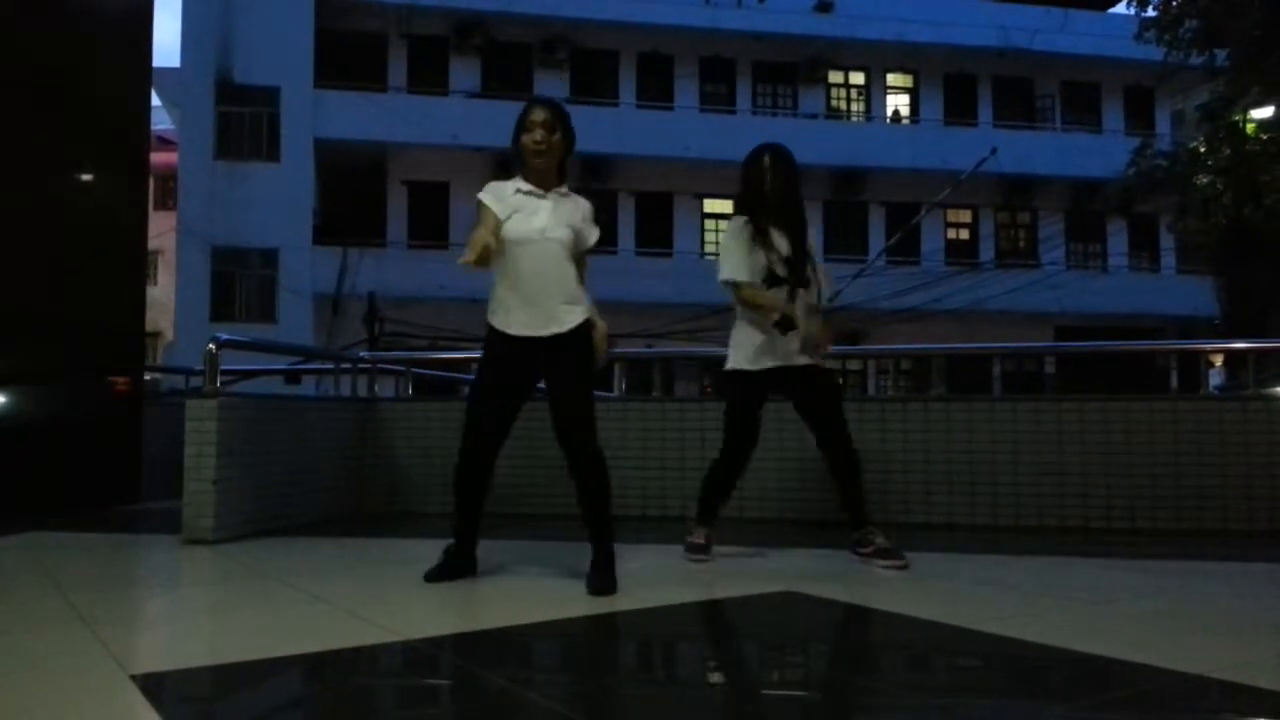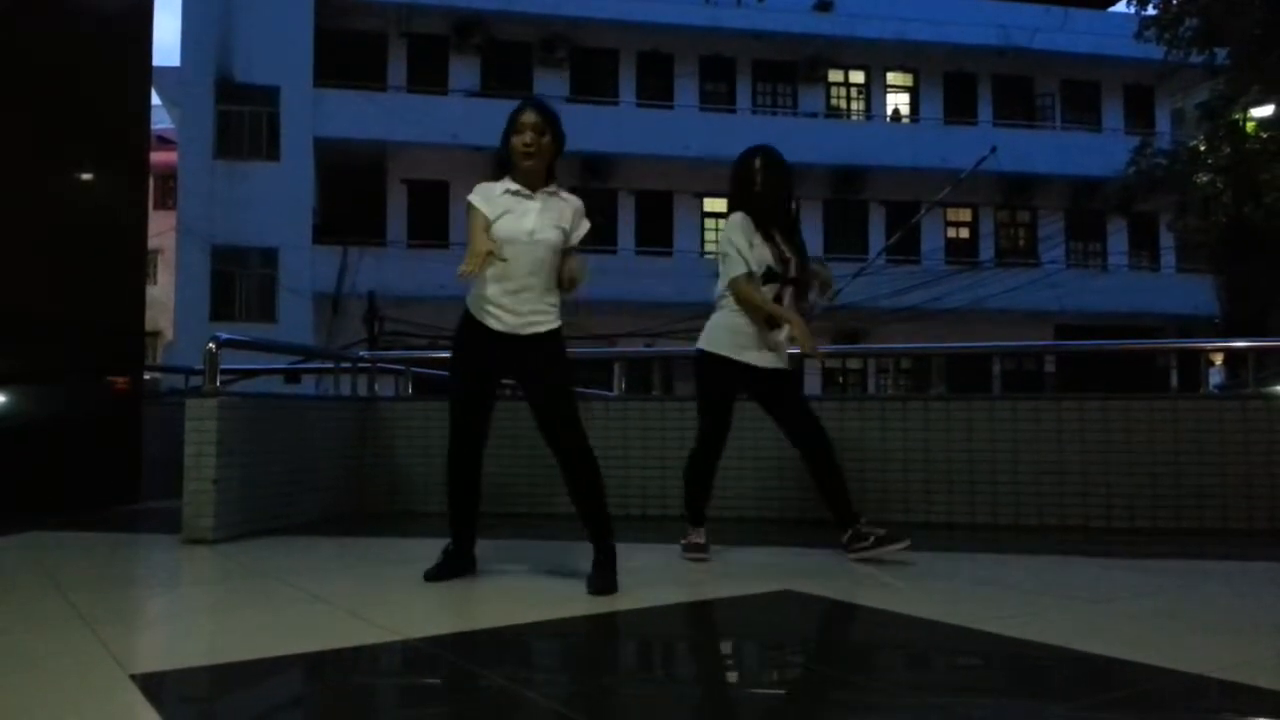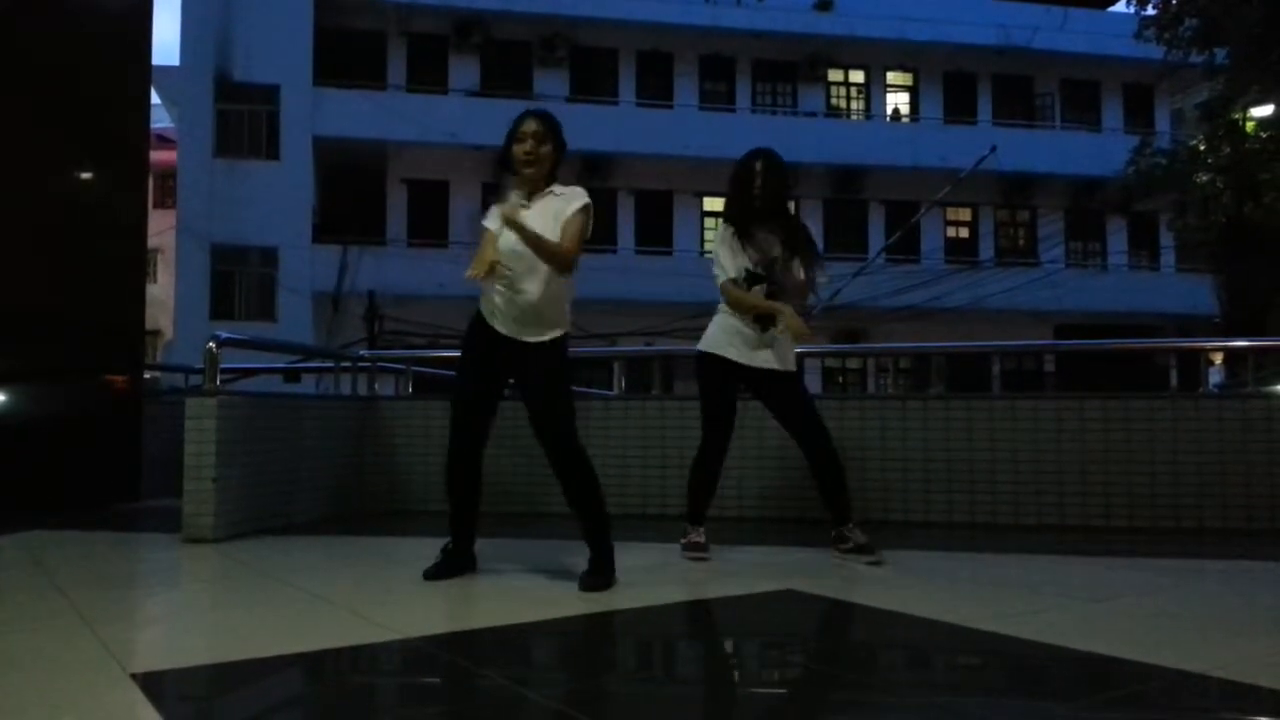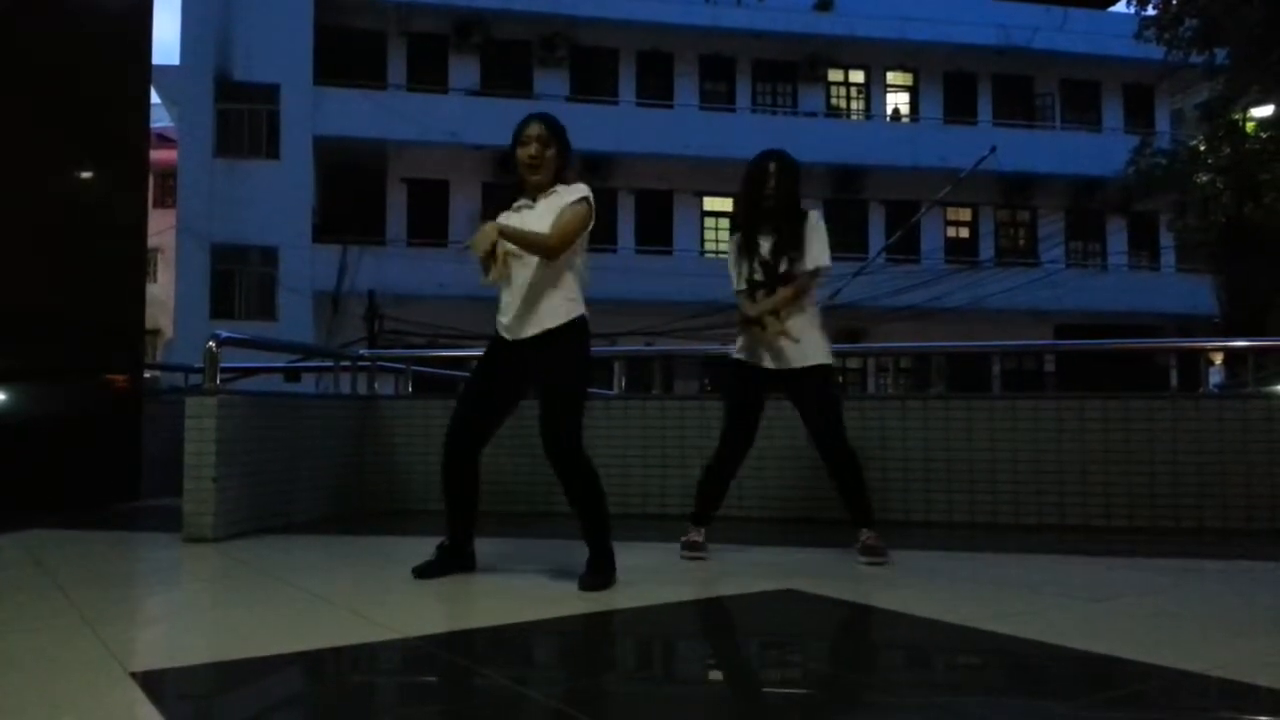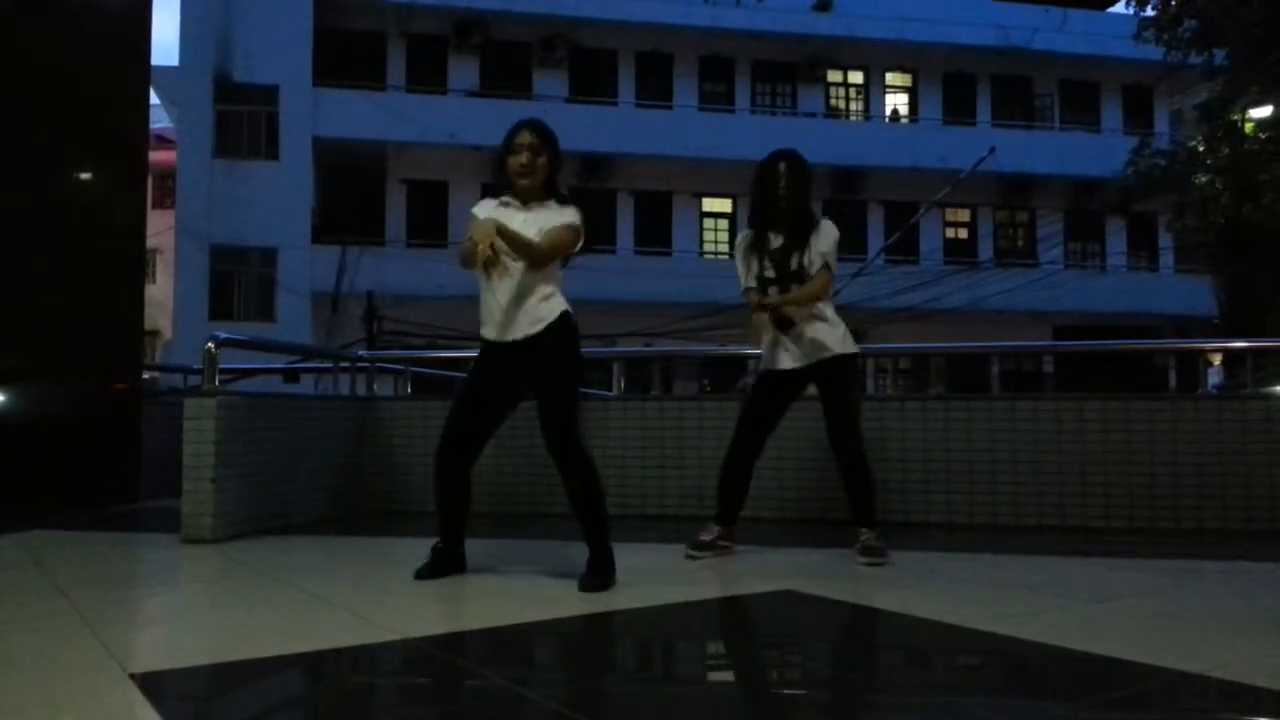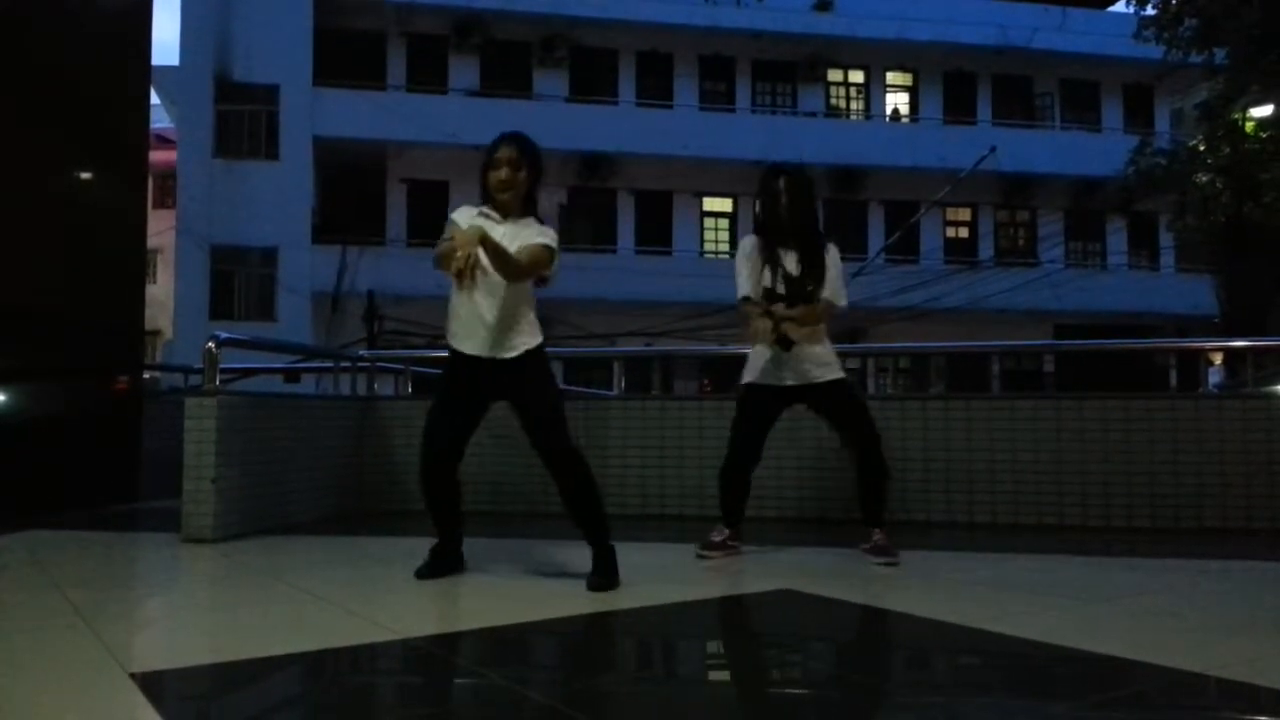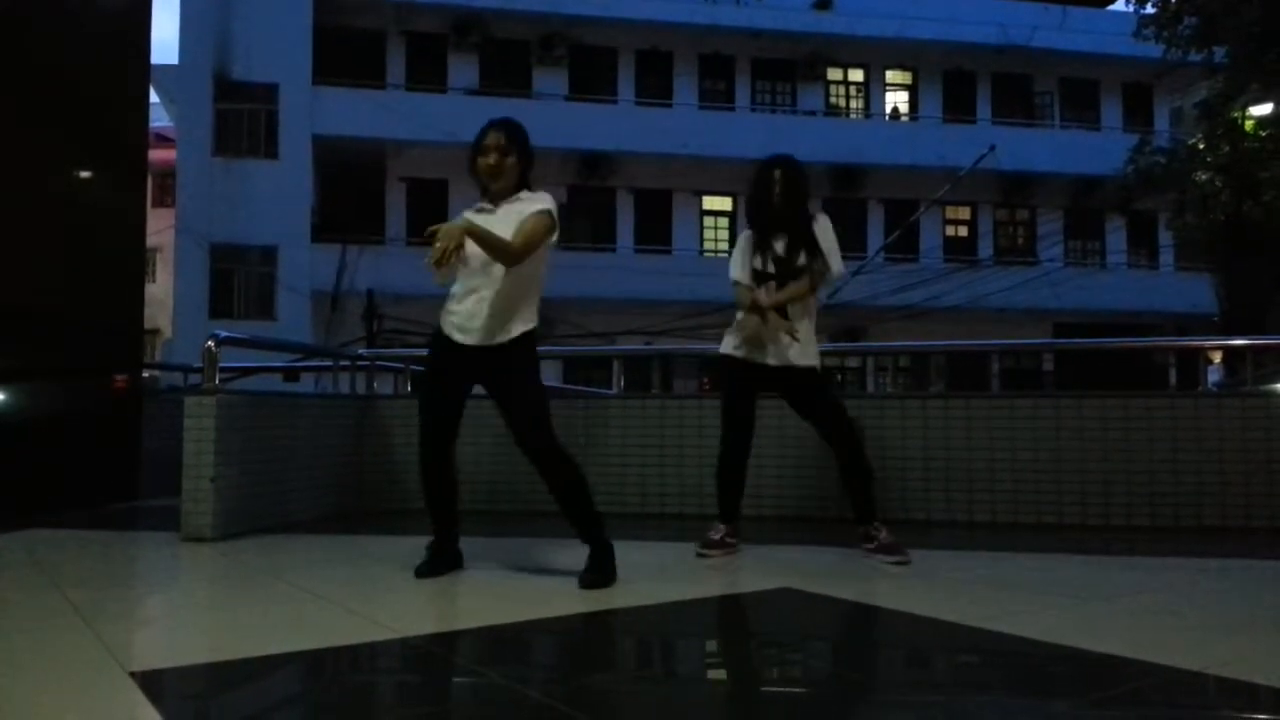
dt=0.2s
person 1, frame 1
left shoulder: (578, 208)
right shoulder: (498, 195)
right elbow: (486, 250)
left wrist: (596, 321)
right wrist: (479, 243)
left hip: (566, 339)
right hip: (507, 337)
left knee: (580, 444)
right knee: (477, 442)
left ankle: (602, 555)
right ankle: (464, 549)
person 1, frame 2
left shoulder: (570, 207)
right shoulder: (487, 195)
left elbow: (564, 275)
right elbow: (476, 242)
left wrist: (572, 277)
right wrist: (479, 251)
left hip: (541, 338)
right hip: (481, 330)
left knee: (569, 441)
right knee: (464, 441)
left ankle: (604, 553)
right ankle: (461, 548)
person 1, frame 3
left shoulder: (573, 200)
right shoulder: (497, 210)
left elbow: (565, 261)
right elbow: (484, 257)
left wrist: (518, 226)
right wrist: (486, 259)
left hip: (545, 342)
right hip: (489, 335)
left knee: (561, 445)
right knee: (464, 441)
left ankle: (601, 552)
right ankle: (461, 547)
person 1, frame 4
left shoulder: (576, 197)
right shoulder: (511, 213)
left elbow: (552, 246)
right elbow: (491, 260)
left wrist: (498, 229)
right wrist: (492, 248)
left hip: (562, 337)
right hip: (509, 340)
left knee: (562, 446)
right knee: (460, 439)
left ankle: (601, 553)
right ankle: (459, 547)
person 1, frame 5
left shoulder: (563, 217)
right shoulder: (487, 207)
left elbow: (539, 256)
right elbow: (467, 256)
left wrist: (498, 230)
right wrist: (482, 241)
left hip: (548, 339)
right hip: (498, 346)
left knee: (564, 445)
right knee: (454, 448)
left ankle: (600, 554)
right ankle: (450, 549)
person 1, frame 6
left shoulder: (540, 235)
right shoulder: (465, 216)
left elbow: (517, 271)
right elbow: (440, 258)
left wrist: (481, 237)
right wrist: (461, 246)
left hip: (521, 358)
right hip: (465, 359)
left knee: (558, 451)
right knee: (435, 461)
left ankle: (603, 553)
right ankle: (448, 549)
person 1, frame 7
left shoulder: (539, 206)
right shoulder: (472, 214)
left elbow: (513, 254)
right elbow: (439, 251)
left wrist: (469, 230)
right wrist: (449, 240)
left hip: (510, 346)
right hip: (452, 343)
left knee: (541, 447)
right knee: (433, 449)
left ankle: (599, 547)
right ankle: (445, 545)
person 2, frame 1
left shoulder: (802, 232)
right shoulder: (741, 229)
left elbow: (809, 299)
right elbow: (740, 292)
left wrist: (813, 325)
right wrist: (787, 308)
left hip: (802, 359)
right hip: (751, 358)
left knee: (838, 443)
right knee: (737, 450)
left ankle: (865, 533)
right ankle: (702, 527)
person 2, frame 2
left shoulder: (787, 235)
right shoulder: (738, 224)
right elbow: (740, 289)
left wrist: (815, 283)
right wrist: (790, 317)
left hip: (770, 358)
right hip: (723, 350)
left knee: (813, 438)
right knee: (710, 441)
left ankle: (854, 530)
right ankle: (695, 530)
person 2, frame 3
left shoulder: (794, 234)
right shoulder: (728, 233)
left elbow: (801, 294)
right elbow: (730, 293)
left wrist: (793, 278)
right wrist: (778, 308)
left hip: (775, 358)
right hip: (723, 351)
left knee: (817, 439)
right knee: (714, 443)
left ankle: (844, 529)
right ankle: (694, 528)
person 2, frame 4
left shoulder: (809, 223)
right shoulder: (741, 240)
left elbow: (803, 283)
right elbow: (744, 301)
left wrist: (757, 311)
right wrist: (763, 323)
left hip: (806, 356)
right hip: (751, 357)
left knee: (834, 443)
right knee: (732, 445)
left ankle: (866, 530)
right ankle: (697, 527)
person 2, frame 5
left shoulder: (821, 230)
right shoulder: (749, 240)
left elbow: (821, 285)
right elbow: (752, 298)
left wrist: (771, 303)
right wrist: (788, 310)
left hip: (830, 350)
right hip: (779, 359)
left knee: (846, 442)
right knee: (743, 445)
left ankle: (867, 532)
right ankle: (722, 528)
person 2, frame 6
left shoulder: (826, 252)
right shoulder: (752, 247)
left elbow: (823, 310)
right elbow: (749, 308)
left wrist: (773, 314)
right wrist: (786, 327)
left hip: (821, 372)
right hip: (767, 373)
left knee: (868, 443)
right knee: (739, 455)
left ankle: (876, 531)
right ankle: (730, 530)
person 2, frame 7
left shoulder: (817, 227)
right shoulder: (749, 239)
left elbow: (812, 280)
right elbow: (741, 292)
left wrist: (762, 303)
right wrist: (766, 315)
left hip: (798, 359)
right hip: (744, 354)
left knee: (846, 439)
right knee: (734, 445)
left ankle: (870, 528)
right ankle: (727, 527)
